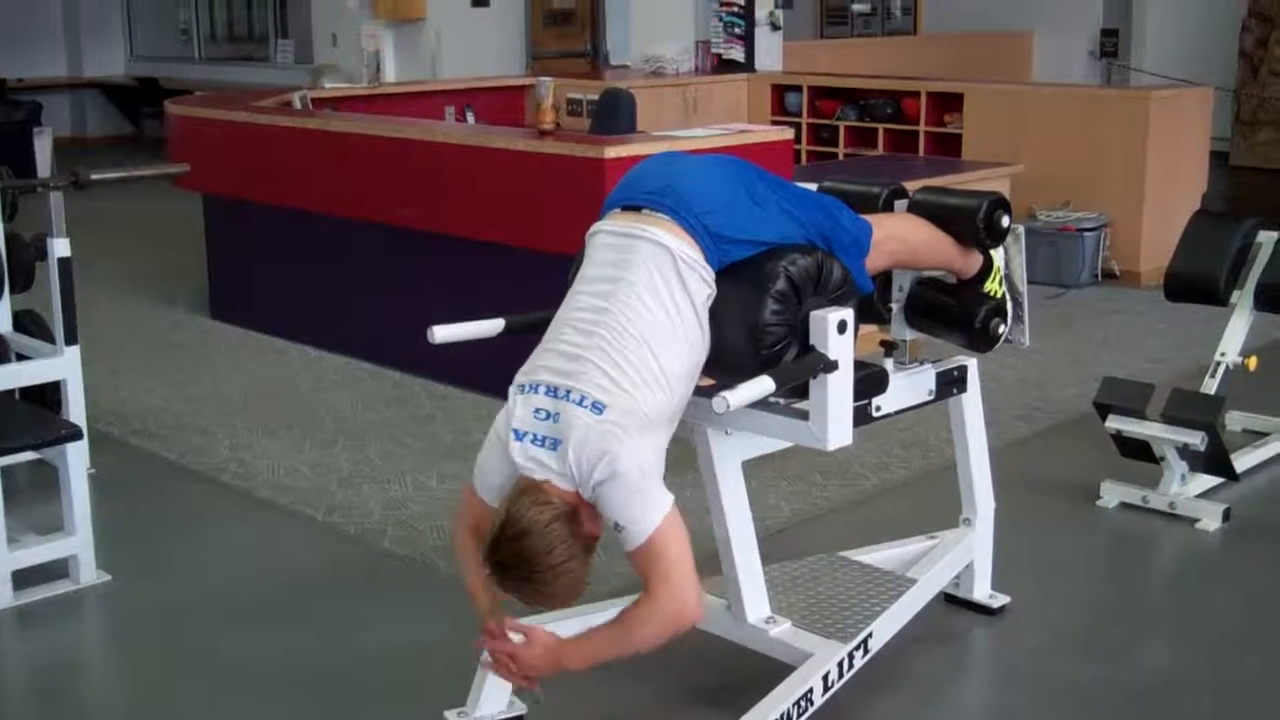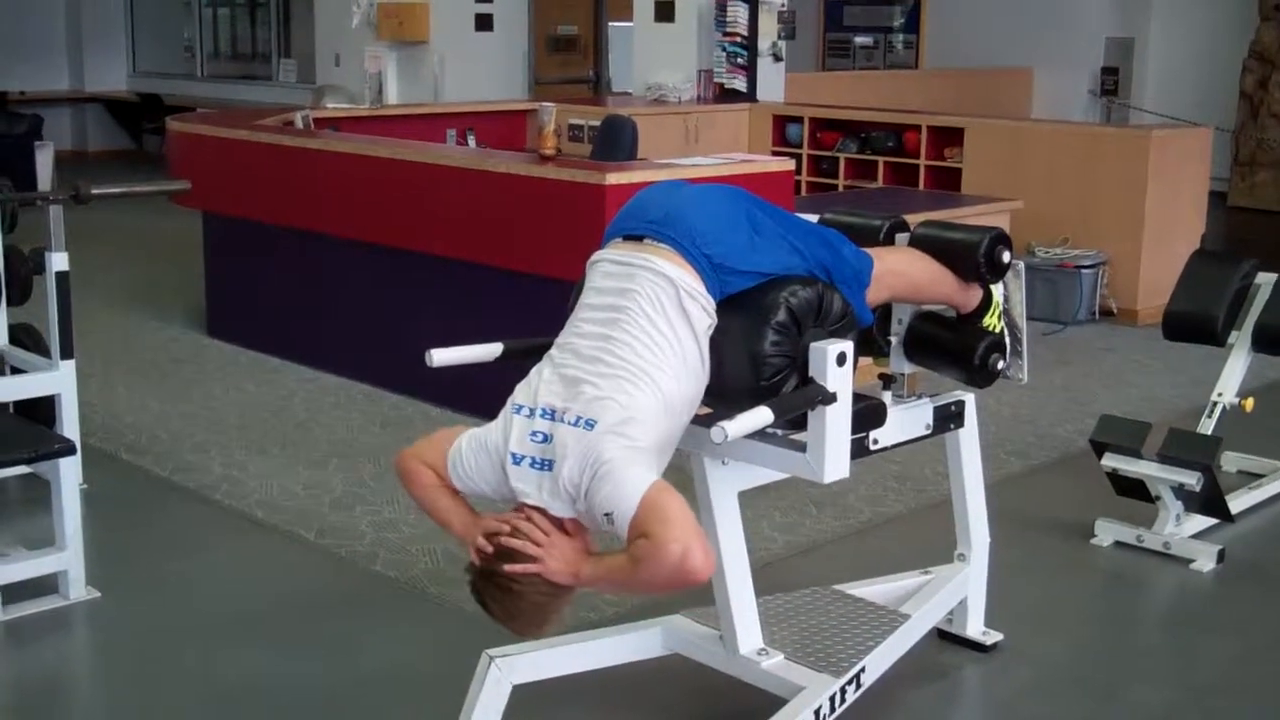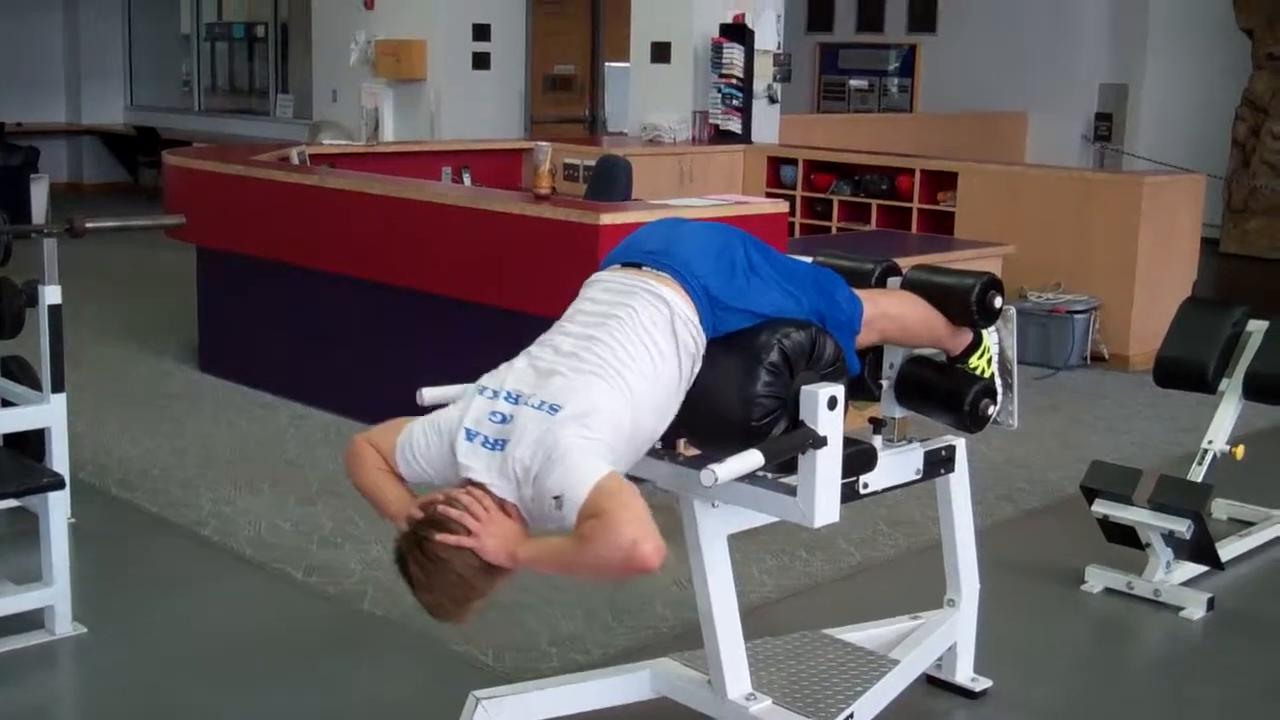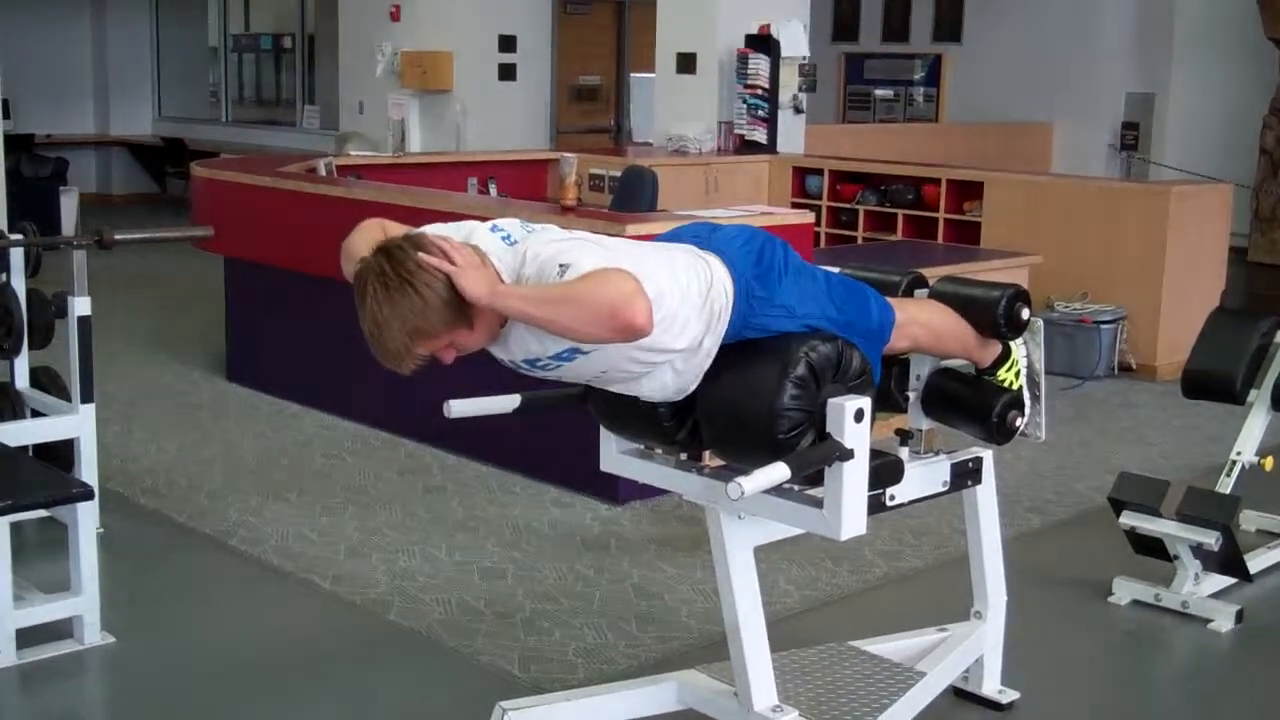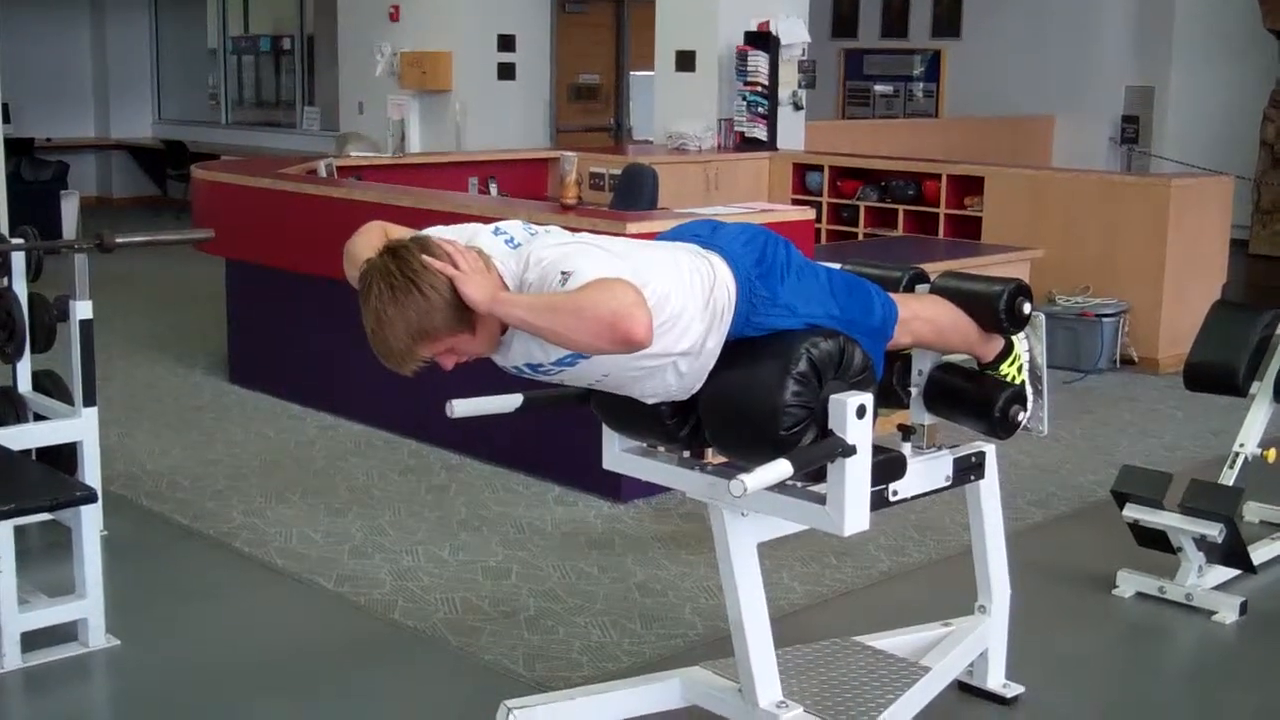
dt=1s
person 1, frame 1
left shoulder: (611, 456)
right shoulder: (513, 429)
left elbow: (678, 605)
right elbow: (473, 532)
left wrist: (561, 656)
right wrist: (496, 628)
left hip: (699, 210)
right hip: (633, 203)
left knee: (870, 247)
left ankle: (976, 267)
person 1, frame 2
left shoulder: (601, 467)
right shoulder: (506, 447)
left elbow: (686, 559)
right elbow: (413, 462)
left wrist: (585, 568)
right wrist: (471, 532)
left hip: (703, 239)
right hip: (640, 228)
left knee: (867, 281)
left ankle: (975, 301)
person 1, frame 3
left shoulder: (554, 457)
right shoulder: (459, 434)
left elbow: (637, 547)
right elbow: (364, 450)
left wrist: (522, 549)
right wrist: (409, 518)
left hip: (698, 282)
right hip: (635, 261)
left knee: (857, 322)
left ankle: (965, 342)
person 1, frame 4
left shoulder: (548, 266)
right shoulder: (456, 250)
left elbow: (629, 313)
right elbow: (366, 238)
left wrist: (496, 296)
right wrist: (384, 291)
left hip: (741, 284)
right hip: (682, 257)
left knee: (889, 329)
left ankle: (995, 356)
person 1, frame 5
left shoulder: (552, 270)
right shoulder: (455, 252)
left elbow: (628, 323)
right elbow: (368, 238)
left wrist: (496, 301)
right wrist: (385, 293)
left hip: (744, 280)
right hip: (686, 255)
left knee: (892, 323)
left ankle: (998, 350)
